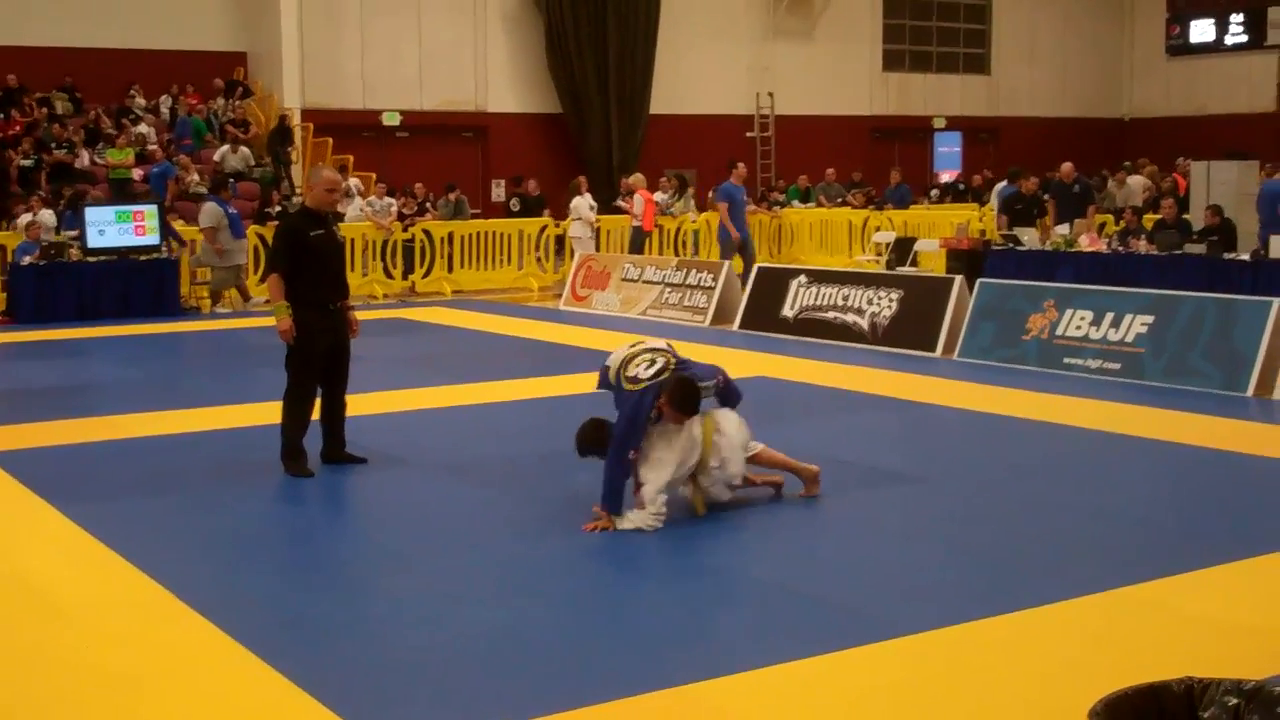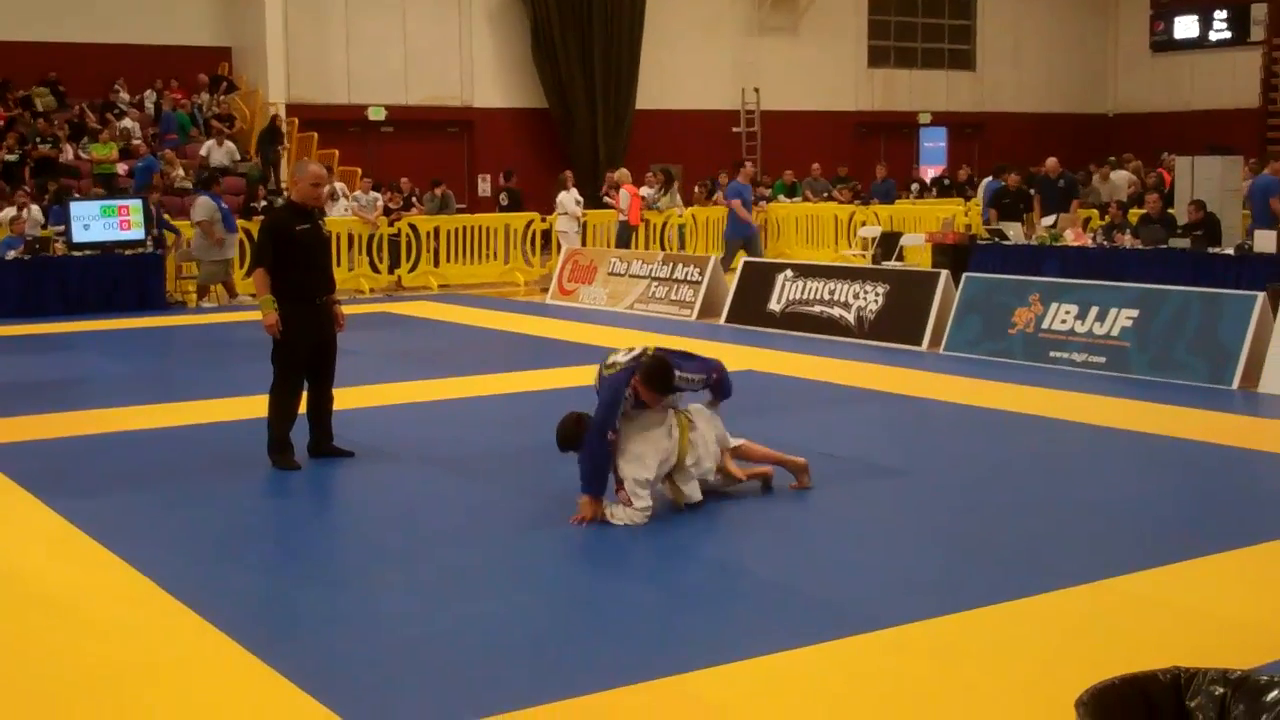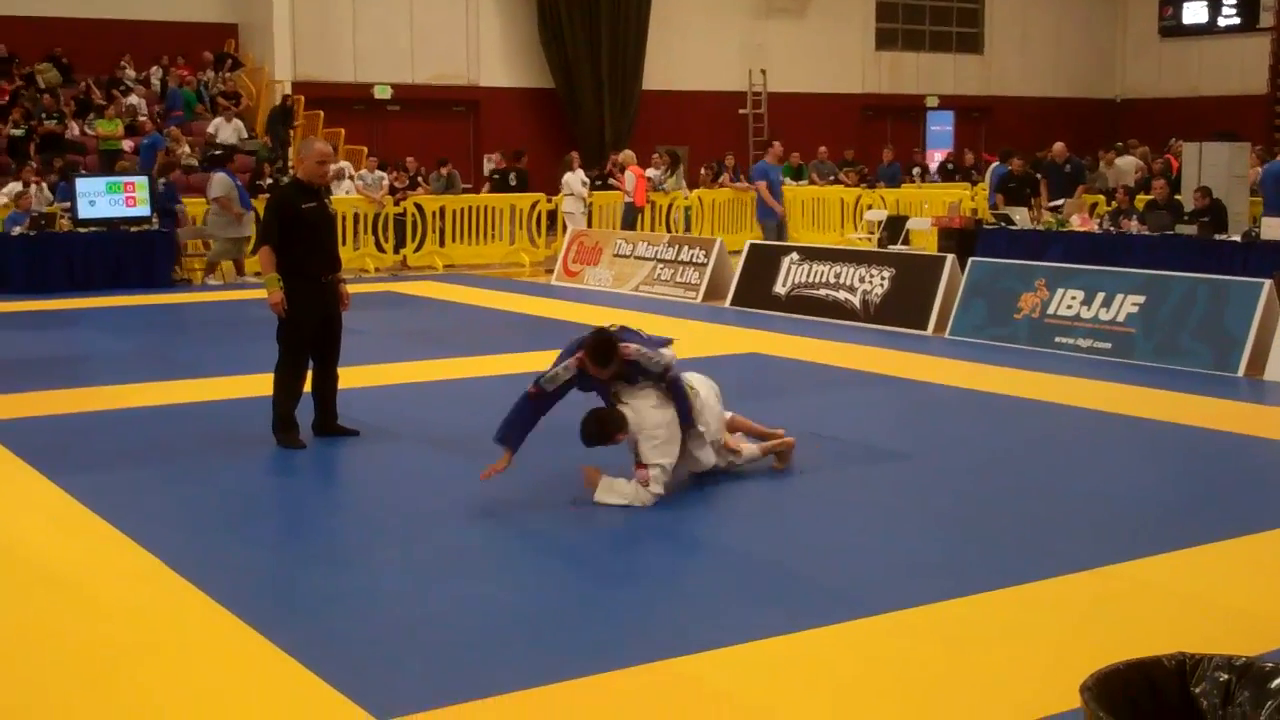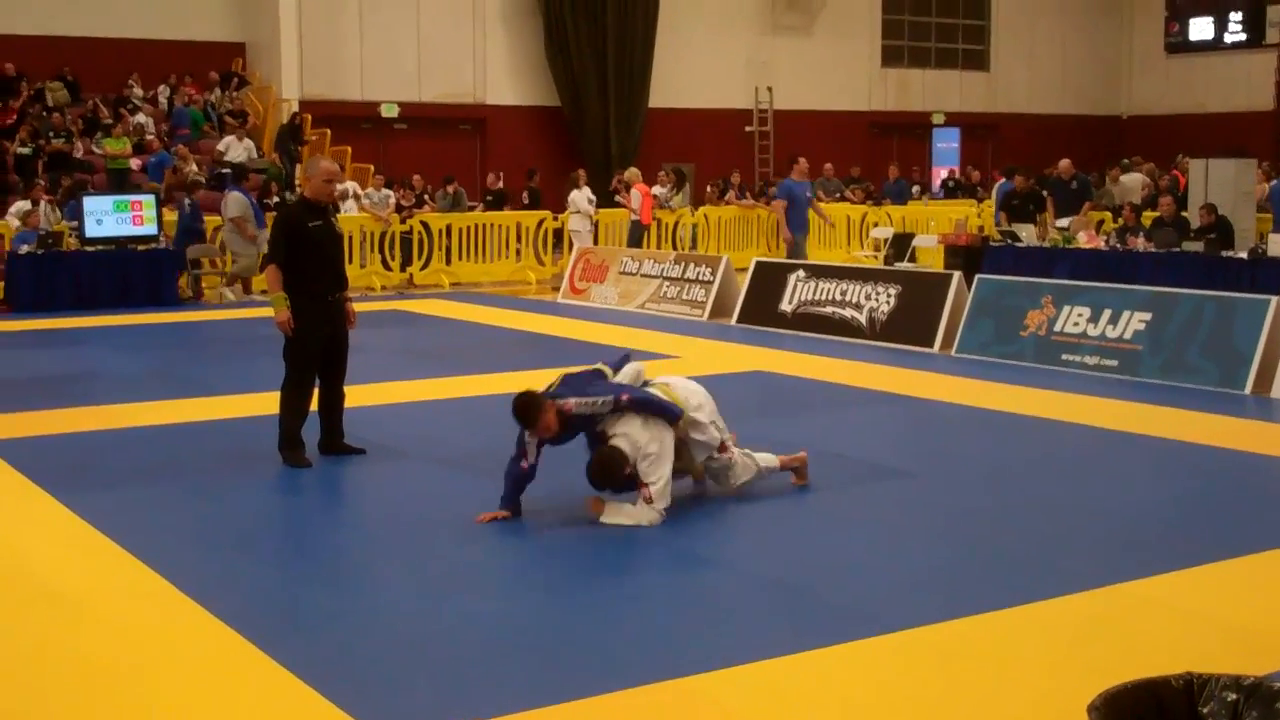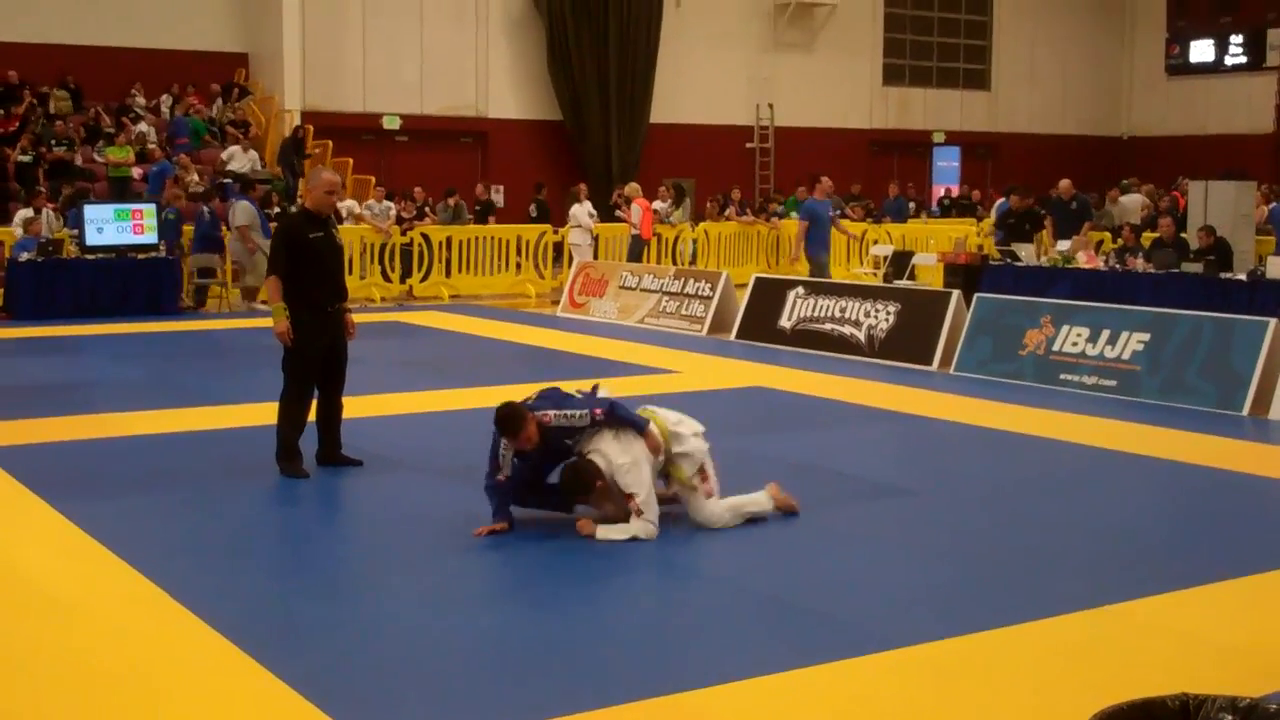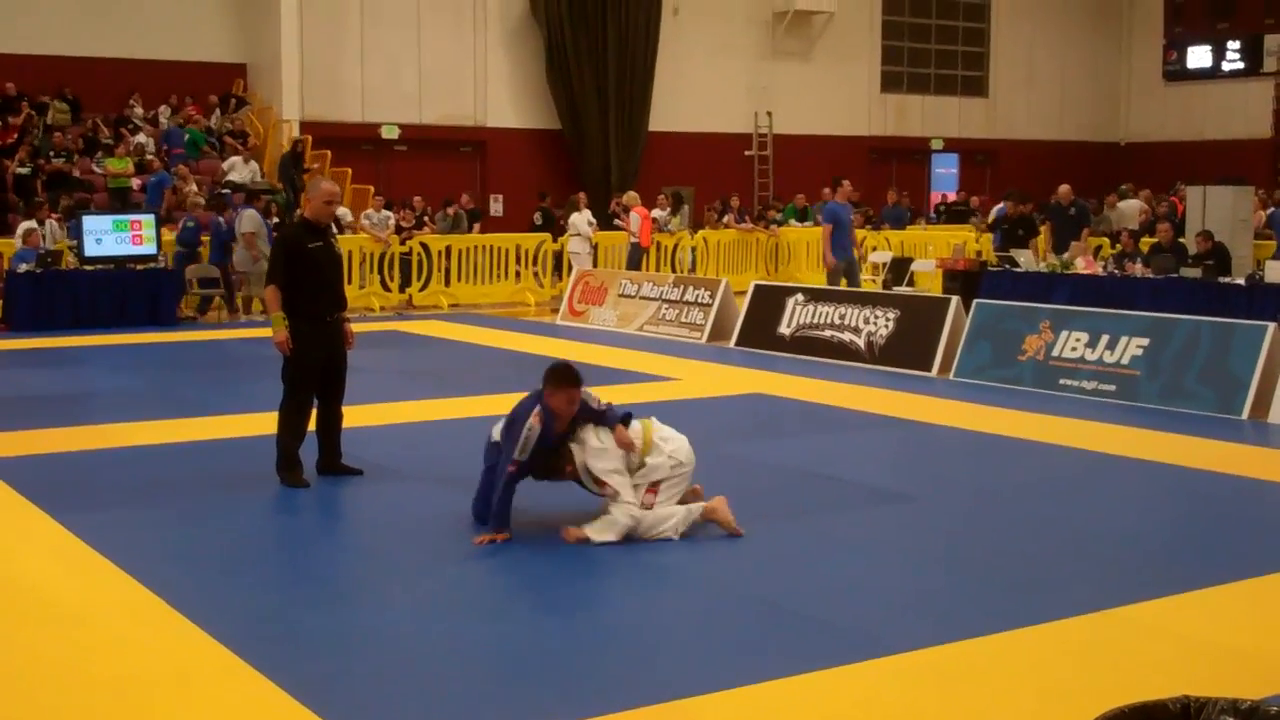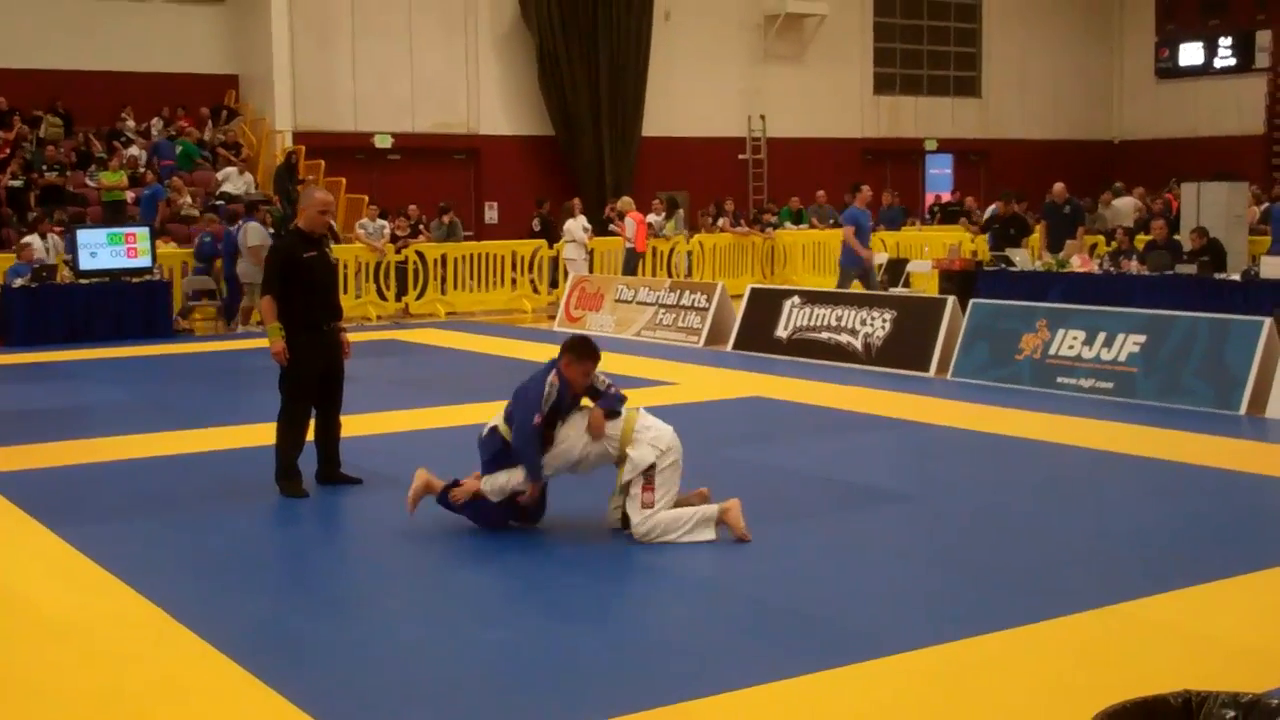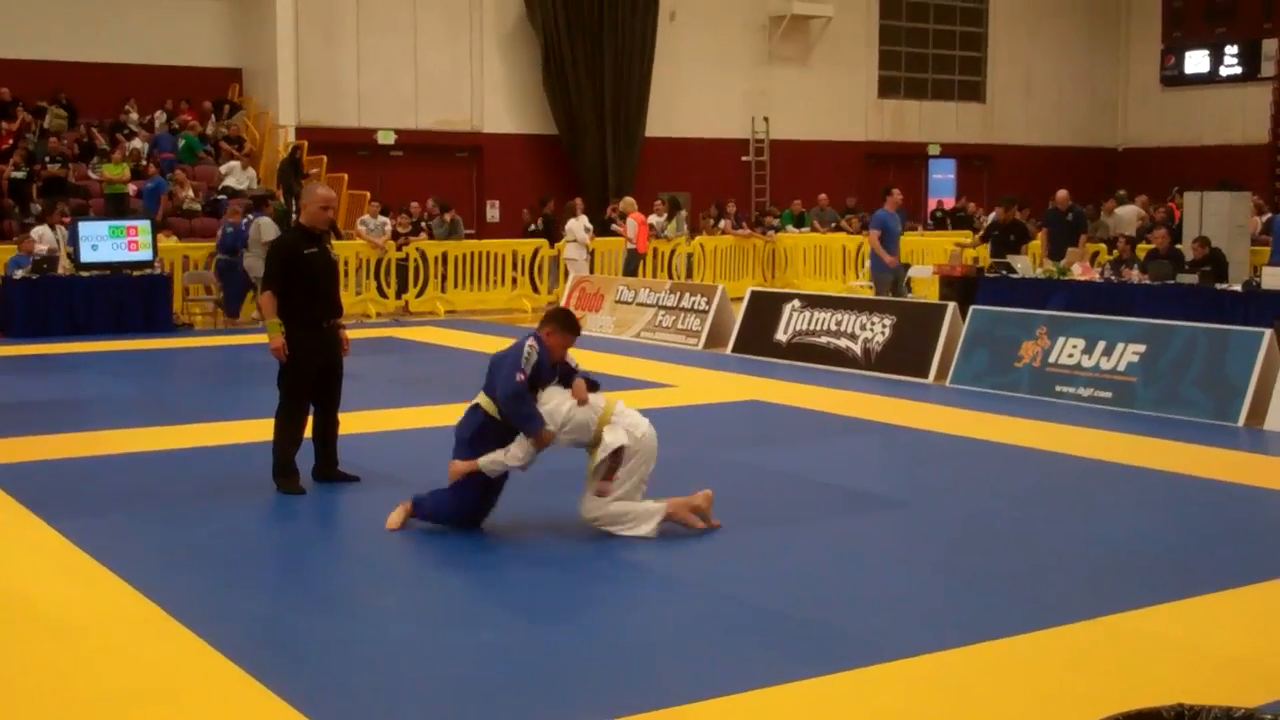
dt=0.2s
person 1, frame 1
left shoulder: (331, 224)
right shoulder: (291, 226)
right elbow: (274, 273)
left wrist: (347, 308)
right wrist: (282, 313)
left hip: (334, 317)
right hip: (306, 319)
left knee: (336, 386)
right knee: (301, 389)
left ankle: (334, 449)
right ankle: (292, 455)
person 1, frame 2
left shoulder: (317, 218)
right shoulder: (277, 220)
right elbow: (260, 268)
left wrist: (334, 302)
right wrist: (268, 307)
left hip: (321, 311)
right hip: (292, 313)
left knee: (323, 380)
right knee: (288, 383)
left ankle: (321, 442)
right ankle: (280, 449)
person 1, frame 3
left shoulder: (323, 196)
right shoulder: (283, 198)
right elbow: (266, 246)
left wrist: (339, 281)
right wrist: (273, 286)
left hip: (326, 289)
right hip: (297, 292)
left knee: (328, 359)
right knee: (293, 362)
left ankle: (326, 421)
right ankle: (284, 427)
person 1, frame 4
left shoulder: (330, 215)
right shoulder: (290, 216)
right elbow: (273, 264)
left wrist: (345, 299)
right wrist: (280, 304)
left hip: (333, 308)
right hip: (304, 310)
left knee: (334, 378)
right knee: (299, 380)
left ankle: (332, 440)
right ankle: (290, 446)
person 1, frame 5
left shoulder: (330, 226)
right shoulder: (291, 227)
right elbow: (274, 275)
left wrist: (344, 310)
right wrist: (279, 315)
left hip: (332, 319)
right hip: (303, 321)
left knee: (332, 389)
right knee: (298, 391)
left ankle: (330, 451)
right ankle: (288, 456)
person 1, frame 6
left shoulder: (329, 236)
right shoulder: (290, 237)
right elbow: (273, 285)
left wrist: (343, 319)
right wrist: (278, 324)
left hip: (331, 328)
right hip: (303, 330)
left knee: (332, 398)
right knee: (297, 400)
left ankle: (330, 460)
right ankle: (288, 466)
person 1, frame 7
left shoulder: (324, 245)
right shoulder: (284, 248)
right elbow: (268, 296)
left wrist: (339, 329)
right wrist: (274, 335)
left hip: (327, 338)
right hip: (299, 341)
left knee: (330, 407)
right knee: (295, 410)
left ankle: (329, 470)
right ankle: (287, 476)
person 1, frame 8
left shoulder: (325, 241)
right shoulder: (286, 244)
right elbow: (268, 291)
left wrist: (338, 326)
right wrist: (274, 331)
left hip: (327, 334)
right hip: (298, 337)
left knee: (328, 405)
right knee: (293, 407)
left ankle: (326, 467)
right ankle: (284, 473)
person 2, frame 1
left shoulder: (649, 464)
left elbow: (651, 517)
left wrist: (613, 521)
left hip: (722, 447)
right hip: (720, 421)
right knee: (747, 451)
left ankle: (766, 482)
right ankle: (805, 470)
person 2, frame 2
left shoulder: (628, 462)
left elbow: (637, 513)
left wrist: (599, 510)
left hip: (697, 454)
right hip: (694, 419)
left knee: (688, 494)
right knee: (731, 448)
left ankle: (758, 474)
right ankle: (794, 464)
person 2, frame 3
left shoulder: (652, 437)
right shoulder: (620, 401)
left elbow: (646, 494)
left wrist: (600, 484)
left hip: (700, 408)
right hip: (691, 383)
right knee: (720, 420)
left ankle: (778, 445)
right ankle: (772, 434)
person 2, frame 4
left shoulder: (651, 454)
right shoulder: (609, 429)
left elbow: (652, 514)
left wrist: (604, 511)
left hip: (693, 410)
left knee: (729, 471)
left ankle: (793, 461)
person 2, frame 5
left shoulder: (627, 467)
right shoulder: (588, 452)
left elbow: (646, 528)
left wrist: (596, 530)
left hip: (681, 437)
left knee: (709, 515)
left ankle: (770, 497)
right ankle: (679, 489)
person 2, frame 6
left shoulder: (598, 462)
right shoulder: (571, 443)
left elbow: (629, 516)
left wrist: (585, 532)
left hip: (670, 456)
right hip: (659, 442)
left knee: (637, 522)
left ankle: (707, 509)
right ankle: (686, 496)
person 2, frame 7
left shoulder: (563, 443)
right shoulder: (564, 422)
left elbow: (523, 475)
left wrist: (478, 486)
left hip: (653, 447)
right hip: (653, 437)
left knee: (644, 527)
right knee: (621, 515)
left ankle: (723, 511)
right ankle: (693, 499)
person 2, frame 8
left shoulder: (541, 413)
right shoulder: (544, 394)
left elbow: (516, 456)
left wrist: (467, 467)
left hip: (626, 439)
right hip: (633, 431)
left knee: (595, 511)
right knee: (618, 507)
left ankle: (674, 508)
right ankle: (693, 502)
person 3, frame 1
left shoulder: (699, 381)
right shoulder: (640, 406)
left elbow: (721, 379)
right elbow: (618, 459)
left wrist: (730, 407)
right wrist: (609, 513)
person 3, frame 2
left shoulder: (679, 375)
right shoulder: (618, 393)
left elbow: (716, 370)
right elbow: (597, 443)
left wrist: (717, 399)
right wrist: (593, 497)
right hip: (616, 380)
person 3, frame 3
left shoulder: (637, 353)
right shoulder: (571, 365)
left elbow: (673, 383)
right elbow: (533, 400)
left wrist: (687, 422)
right wrist: (508, 450)
person 3, frame 4
left shoulder: (577, 403)
right shoulder: (533, 430)
left elbow: (629, 397)
right elbow: (520, 469)
left wrist: (675, 418)
right wrist: (508, 507)
person 3, frame 5
left shoulder: (553, 416)
right shoulder: (506, 442)
left elbow: (607, 410)
right elbow: (498, 482)
left wrist: (646, 431)
right wrist: (501, 518)
right hip: (553, 443)
right knee: (520, 493)
person 3, frame 6
left shoulder: (576, 397)
right shoulder: (530, 423)
left elbow: (602, 411)
right elbow: (508, 476)
left wrist: (618, 428)
right wrist: (498, 526)
right hip: (506, 447)
right knee: (483, 513)
person 3, frame 7
left shoulder: (583, 376)
right shoulder: (546, 384)
left elbow: (612, 392)
right elbow: (524, 438)
left wrist: (600, 409)
right wrist: (533, 479)
left hip: (534, 442)
right hip: (503, 446)
left knee: (529, 516)
right knee: (493, 516)
right ankle: (434, 487)
person 3, frame 8
left shoulder: (554, 357)
right shoulder: (527, 350)
right elbow: (511, 395)
left wrist: (579, 382)
right wrist: (536, 429)
left hip: (503, 433)
right hip: (482, 430)
right knee: (460, 509)
right ankle: (409, 508)
